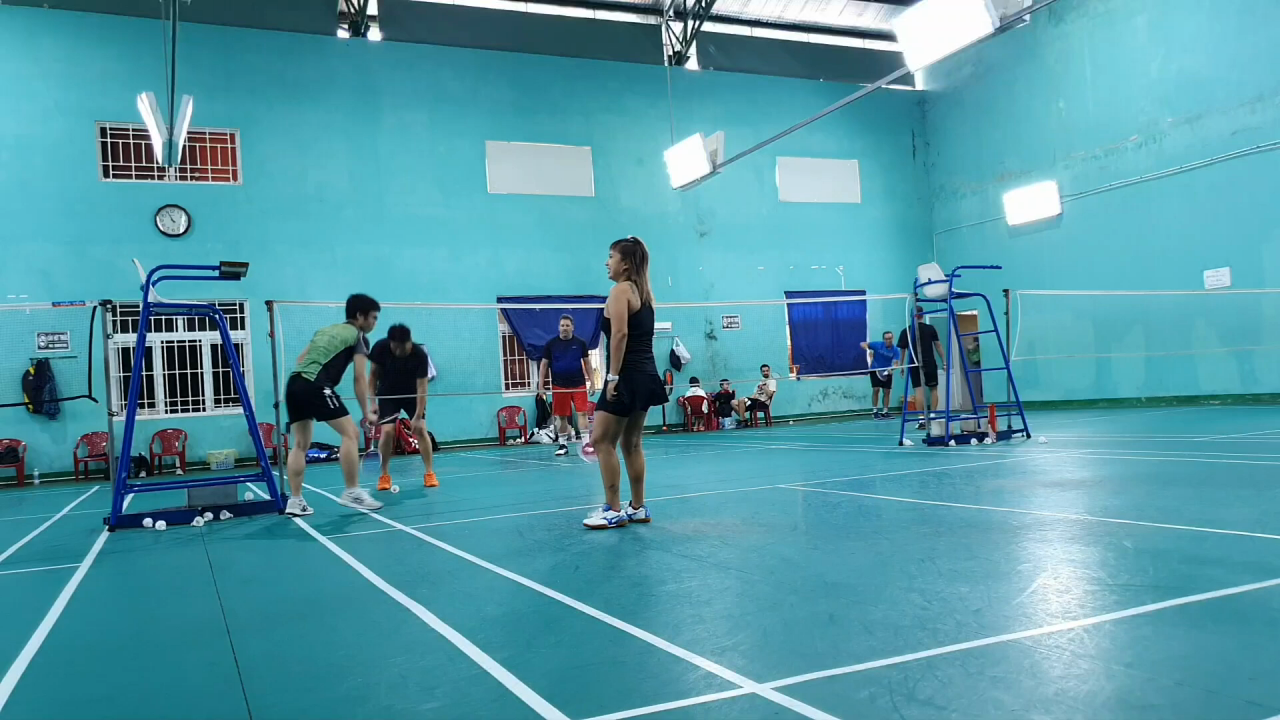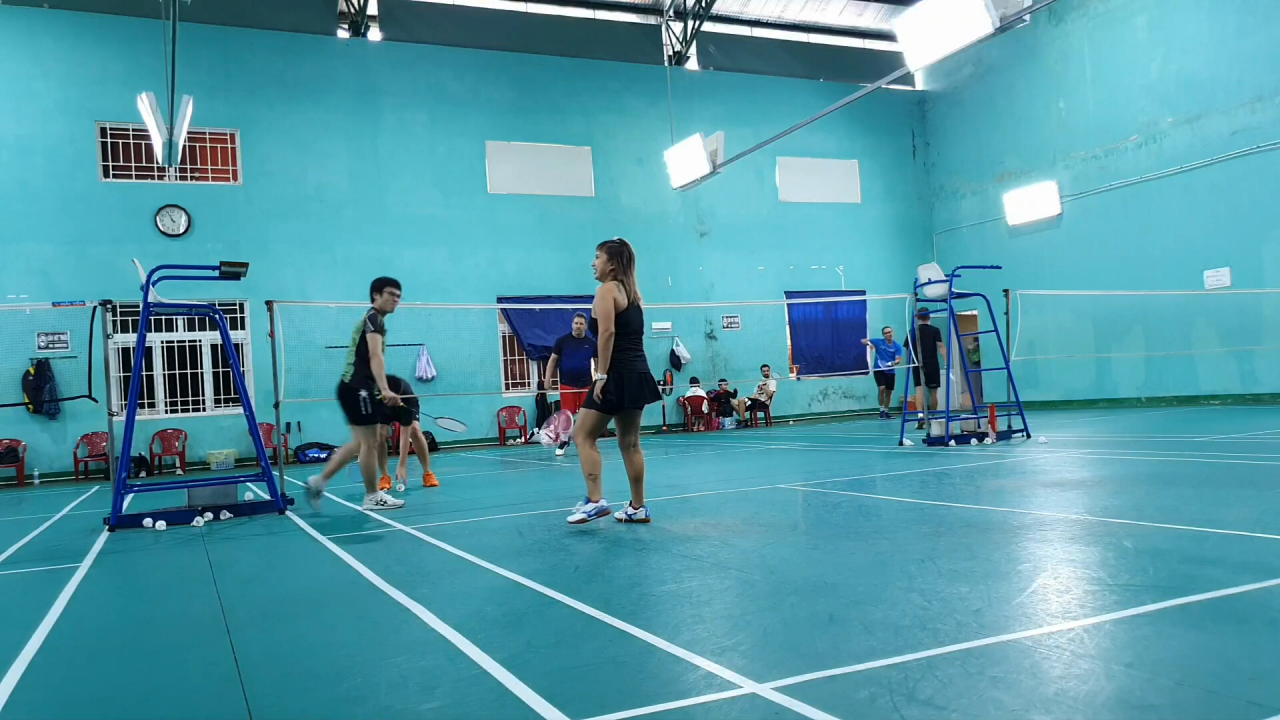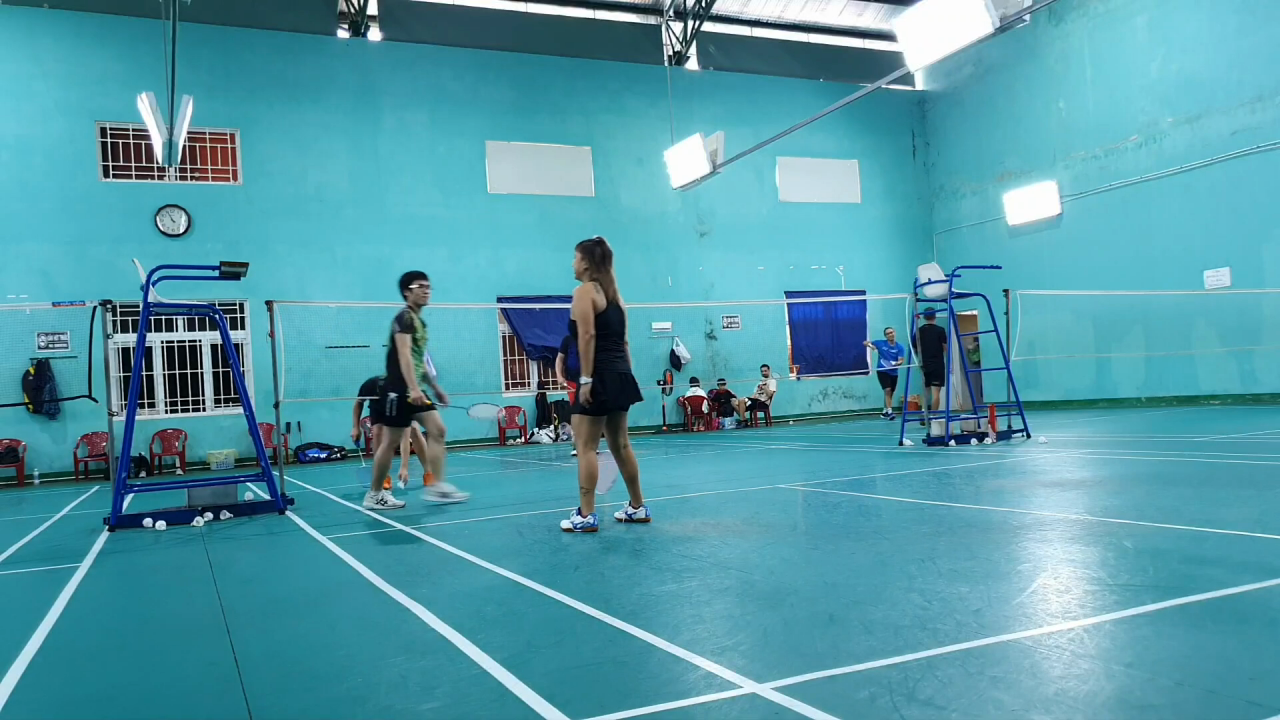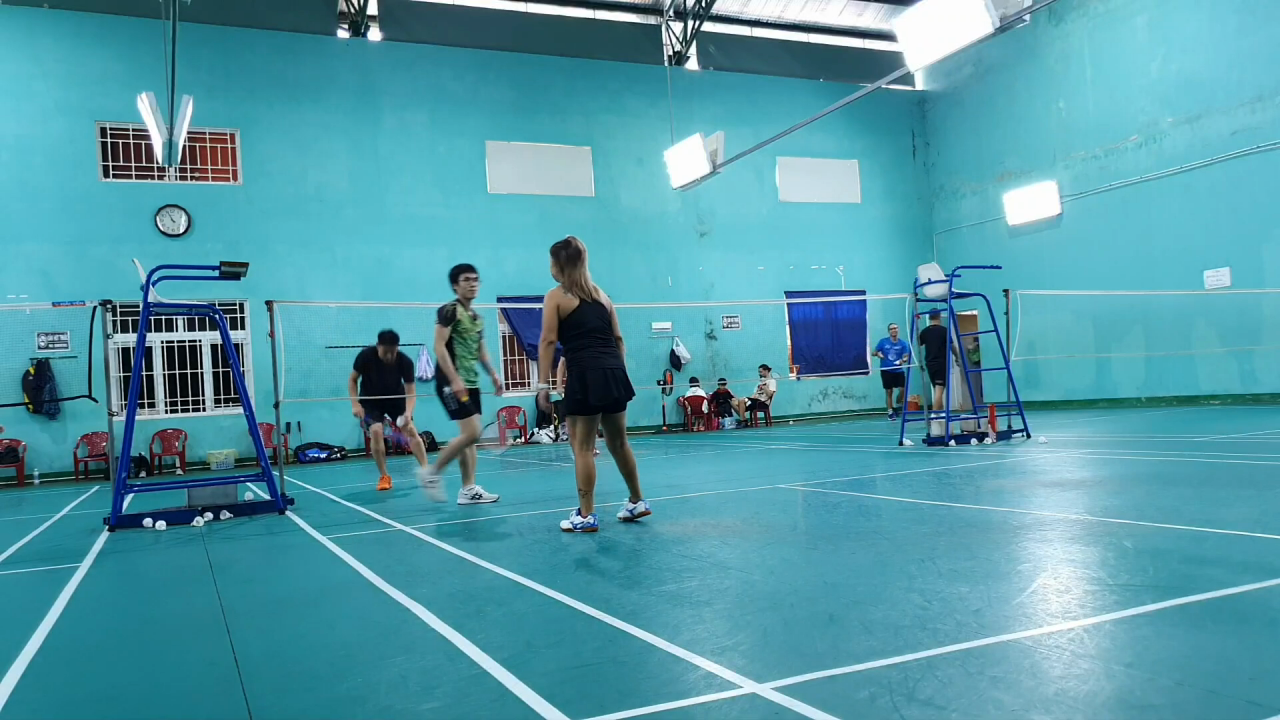
dt=0.3s
person 1, frame 1
left shoulder: (621, 290)
right shoulder: (644, 293)
left elbow: (620, 334)
left wrist: (613, 376)
left hip: (627, 377)
right hip: (645, 375)
left knee: (601, 441)
right knee: (631, 444)
left ankle: (614, 509)
right ankle: (637, 507)
person 1, frame 2
left shoulder: (607, 290)
right shoulder: (632, 293)
left elbow: (607, 334)
left wrist: (601, 375)
left hip: (618, 376)
right hip: (637, 374)
left knee: (583, 436)
right knee: (630, 443)
left ankle: (594, 500)
right ankle: (638, 507)
person 1, frame 3
left shoulder: (585, 291)
right shoulder: (614, 295)
left elbow: (588, 336)
left wrist: (585, 379)
right wrist: (628, 376)
left hip: (600, 377)
right hip: (620, 375)
left knee: (586, 446)
right knee: (620, 444)
left ankle: (586, 515)
right ankle: (637, 507)
person 1, frame 4
left shoulder: (556, 296)
right shoulder: (599, 293)
left elbow: (548, 342)
right elbow: (618, 338)
left wrist: (543, 385)
right wrist: (619, 373)
left hip: (584, 376)
right hip: (613, 373)
left knee: (582, 447)
right knee: (618, 442)
left ankle: (586, 515)
right ankle: (637, 501)
person 2, frame 1
left shoulder: (325, 330)
right shoulder: (359, 337)
left elbow: (301, 359)
right elbow: (360, 377)
right wrist: (367, 411)
left hip: (295, 383)
right hip: (317, 387)
left knee: (300, 444)
right knee: (350, 433)
left ankle: (295, 500)
right ankle: (352, 492)
person 2, frame 2
left shoulder: (370, 320)
right shoulder: (374, 318)
right elbow: (375, 355)
left wrist: (379, 390)
right wrist: (385, 389)
left hip: (351, 386)
right hip: (359, 387)
left knee: (361, 443)
right knee: (370, 443)
left ankle: (321, 480)
right ankle: (373, 496)
person 2, frame 3
left shoulder: (419, 321)
right shoulder: (404, 318)
right elbow: (403, 354)
left wrist: (435, 387)
right wrist: (413, 387)
left hip: (415, 390)
right hip: (398, 389)
left knee: (437, 430)
right knee: (391, 441)
left ankle: (439, 486)
right ankle: (375, 494)
person 2, frame 4
left shoulder: (476, 317)
right shoulder: (449, 311)
right elbow: (440, 348)
left wrist: (494, 375)
right wrist: (455, 380)
left hip: (470, 383)
right hip: (452, 384)
left knee: (471, 435)
right knee: (471, 433)
left ankle: (469, 489)
right ankle: (432, 473)
